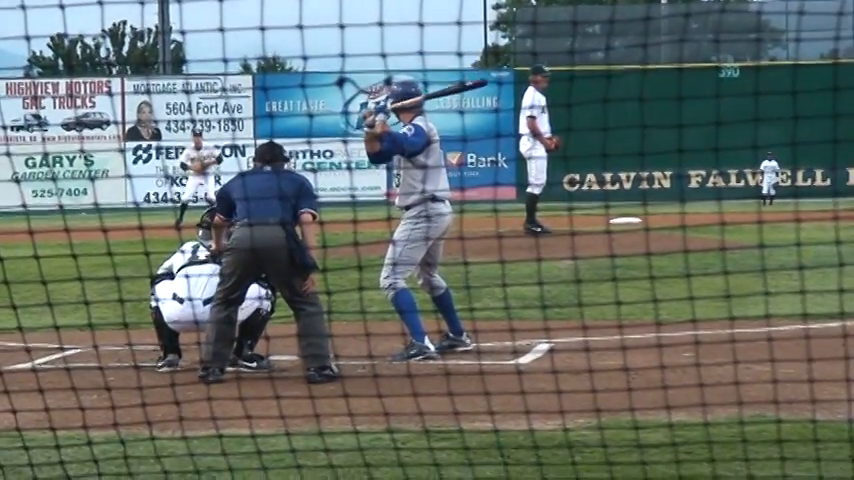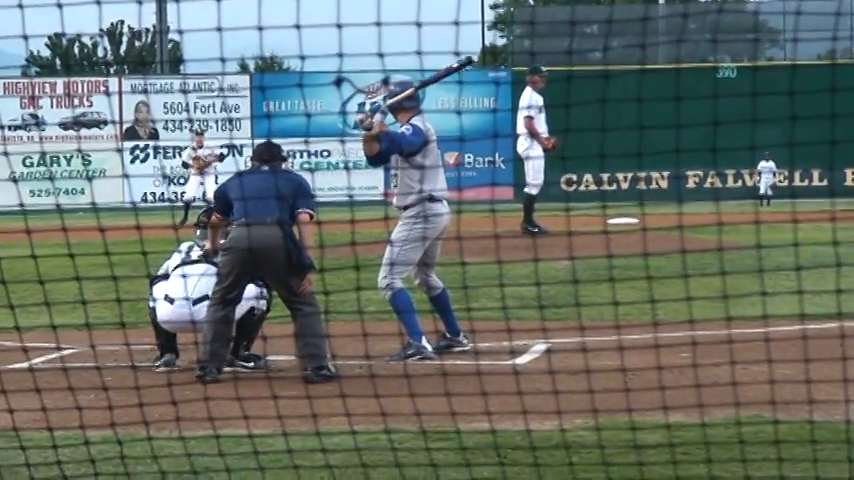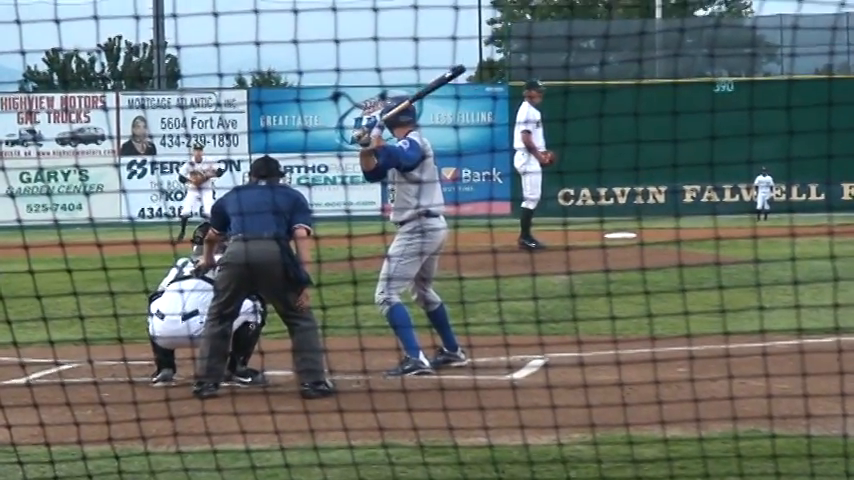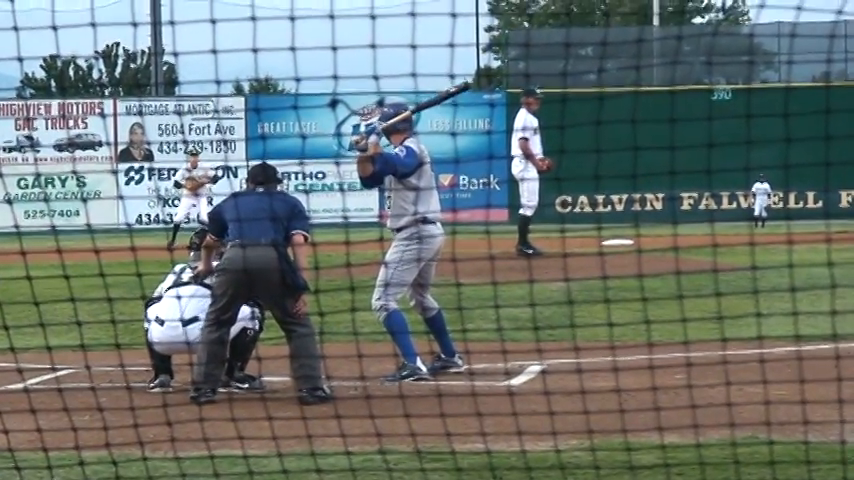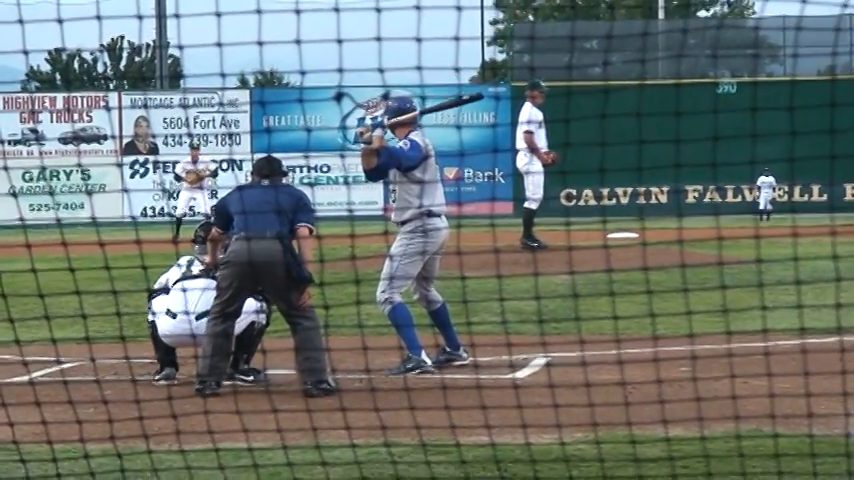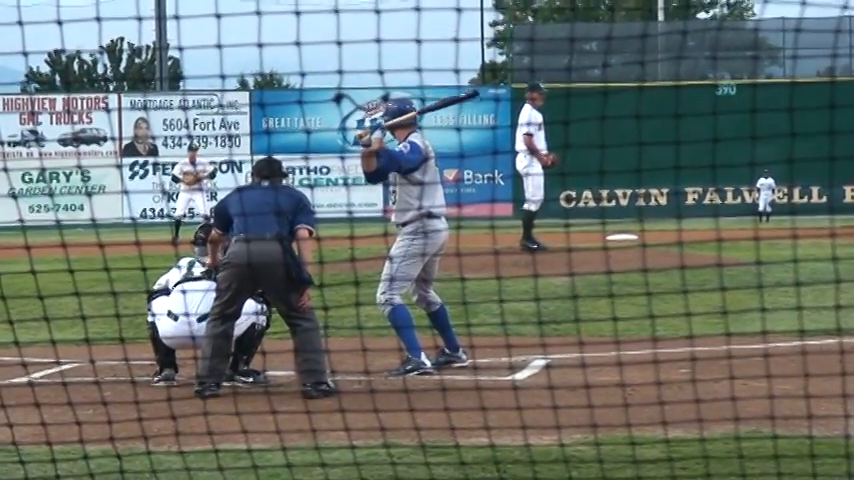
dt=0.2s
person 1, frame 1
left shoulder: (420, 128)
right shoulder: (410, 131)
left elbow: (399, 145)
right elbow: (377, 155)
left wrist: (381, 122)
right wrist: (370, 129)
left hip: (423, 214)
right hip: (435, 212)
left knee: (391, 279)
right knee: (429, 275)
left ankle: (420, 344)
right ankle: (458, 336)
person 1, frame 2
left shoulder: (417, 128)
right shoulder: (408, 131)
left elbow: (397, 144)
right elbow: (375, 157)
left wrist: (378, 123)
right wrist: (368, 131)
left hip: (420, 214)
right hip: (433, 212)
left knee: (389, 279)
right knee: (426, 275)
left ankle: (418, 344)
right ankle: (455, 336)
person 1, frame 3
left shoulder: (413, 143)
right shoulder: (405, 146)
left elbow: (393, 158)
right elbow: (372, 173)
left wrist: (375, 136)
right wrist: (365, 146)
left hip: (417, 228)
right hip: (430, 227)
left knee: (386, 294)
right knee: (423, 290)
left ankle: (415, 358)
right ankle: (453, 350)
person 1, frame 4
left shoulder: (410, 150)
right shoulder: (401, 153)
left elbow: (388, 166)
right elbow: (369, 179)
left wrist: (373, 143)
right wrist: (363, 152)
left hip: (414, 235)
right hip: (427, 233)
left knee: (383, 300)
right knee: (421, 296)
left ankle: (412, 365)
right ankle: (450, 357)
person 1, frame 5
left shoulder: (415, 143)
right shoulder: (406, 146)
left elbow: (392, 160)
right elbow: (372, 172)
left wrist: (378, 137)
right wrist: (367, 145)
left hip: (419, 229)
right hip: (431, 227)
left knee: (387, 293)
right knee: (425, 290)
left ankle: (417, 357)
right ankle: (455, 350)
person 1, frame 6
left shoulder: (415, 144)
right shoulder: (407, 147)
left elbow: (393, 162)
right elbow: (373, 174)
left wrist: (377, 141)
right wrist: (367, 147)
left hip: (419, 230)
right hip: (431, 228)
left knee: (387, 294)
right knee: (423, 291)
left ankle: (417, 359)
right ankle: (454, 351)
person 2, frame 1
left shoulder: (236, 182)
right shoulder: (297, 181)
left elbow: (219, 222)
right elbow: (306, 221)
left wrist: (218, 245)
right wrist: (310, 265)
left hip: (241, 239)
right hip: (280, 239)
left knee: (224, 302)
right knee: (307, 302)
left ankle: (211, 367)
right ankle: (319, 367)
person 2, frame 2
left shoulder: (234, 182)
right shoulder: (295, 180)
left elbow: (215, 221)
right elbow: (304, 220)
left wrist: (213, 245)
right wrist: (306, 265)
left hip: (239, 239)
right hip: (277, 239)
left knee: (221, 302)
right knee: (304, 302)
left ankle: (209, 367)
right ankle: (316, 367)
person 2, frame 3
left shoulder: (231, 197)
right shoulder: (292, 196)
left elbow: (212, 237)
right elbow: (301, 236)
left wrist: (207, 260)
right wrist: (304, 281)
left hip: (236, 254)
right hip: (274, 254)
left knee: (218, 318)
right knee: (301, 318)
left ankle: (206, 382)
right ankle: (314, 382)
person 2, frame 4
left shoulder: (229, 203)
right shoulder: (290, 202)
left elbow: (210, 243)
right elbow: (298, 242)
left wrist: (205, 265)
right wrist: (301, 287)
left hip: (233, 260)
right hip: (272, 260)
left knee: (215, 323)
right knee: (298, 323)
left ankle: (203, 388)
right ankle: (311, 388)
person 2, frame 5
left shoulder: (234, 196)
right shoulder: (295, 195)
left elbow: (215, 236)
right elbow: (303, 235)
left wrist: (212, 258)
right wrist: (305, 280)
left hip: (238, 252)
right hip: (277, 252)
left knee: (220, 316)
right knee: (303, 316)
left ankle: (208, 380)
right ankle: (315, 380)
person 2, frame 6
left shoulder: (234, 197)
right shoulder: (295, 196)
left elbow: (215, 238)
right elbow: (303, 237)
left wrist: (213, 260)
right wrist: (305, 282)
left hip: (238, 254)
right hip: (277, 254)
left knee: (220, 317)
right knee: (303, 317)
left ankle: (208, 382)
right ankle: (315, 382)
person 3, frame 1
left shoulder: (538, 95)
right shoulder: (532, 95)
right elbow: (531, 124)
left wrist: (548, 138)
right wrist: (545, 142)
left hip: (537, 143)
right hip: (534, 143)
left knee: (538, 183)
right knee: (536, 183)
left ankle: (531, 221)
right ankle: (529, 222)
person 3, frame 2
left shoulder: (535, 96)
right shoulder: (530, 95)
right elbow: (528, 124)
left wrist: (545, 138)
right wrist: (542, 142)
left hip: (534, 143)
right hip: (531, 143)
left knee: (535, 183)
right knee: (534, 183)
left ankle: (529, 221)
right ankle: (527, 222)
person 3, frame 3
left shoulder: (532, 110)
right shoulder: (527, 110)
right elbow: (526, 139)
left wrist: (542, 153)
right wrist: (540, 157)
left hip: (531, 158)
right hip: (529, 158)
left knee: (532, 198)
right knee: (532, 197)
left ankle: (526, 236)
right ankle: (524, 237)
person 3, frame 4
left shoulder: (529, 117)
right shoulder: (525, 117)
right elbow: (523, 146)
left wrist: (539, 160)
right wrist: (537, 163)
left hip: (528, 164)
right hip: (526, 165)
left knee: (529, 204)
right knee: (529, 204)
left ankle: (523, 243)
right ankle: (522, 244)
person 3, frame 5
left shoulder: (534, 111)
right shoulder: (530, 111)
right elbow: (528, 139)
left wrist: (544, 153)
right wrist: (541, 156)
left hip: (532, 158)
right hip: (531, 158)
left knee: (534, 197)
right knee: (534, 197)
left ankle: (528, 236)
right ankle: (527, 237)
person 3, frame 6
left shoulder: (533, 112)
right shoulder: (530, 112)
right elbow: (528, 141)
left wrist: (544, 155)
right wrist: (541, 158)
left hip: (531, 160)
right hip: (531, 160)
left knee: (534, 199)
right knee: (534, 199)
left ankle: (527, 238)
right ankle: (527, 239)
person 4, frame 1
left shoulder: (186, 247)
left elbow: (159, 276)
left hip: (175, 317)
left knee: (158, 289)
right knee: (265, 293)
left ankle: (170, 355)
right ankle: (243, 355)
person 4, frame 2
left shoulder: (183, 248)
left elbow: (160, 277)
left hip: (168, 318)
left knee: (157, 287)
right knee: (260, 291)
left ankle: (167, 354)
right ankle: (240, 354)
person 4, frame 3
left shoulder: (180, 264)
left elbow: (160, 294)
left hip: (161, 333)
right hip: (199, 331)
left knee: (156, 301)
right knee: (254, 306)
left ankle: (164, 370)
right ankle: (237, 370)
person 4, frame 4
left shoulder: (177, 270)
left elbow: (156, 298)
left hip: (160, 339)
right hip: (198, 337)
left knee: (152, 307)
right knee: (252, 312)
left ankle: (161, 376)
right ankle: (234, 376)
person 4, frame 5
left shoulder: (181, 262)
left elbow: (157, 290)
left hip: (169, 332)
left knee: (156, 301)
right knee: (260, 306)
left ankle: (166, 368)
right ankle: (239, 368)
person 4, frame 6
left shoulder: (182, 264)
left elbow: (156, 291)
left hip: (171, 334)
left knee: (155, 302)
right knee: (260, 308)
left ankle: (166, 369)
right ankle: (238, 370)
